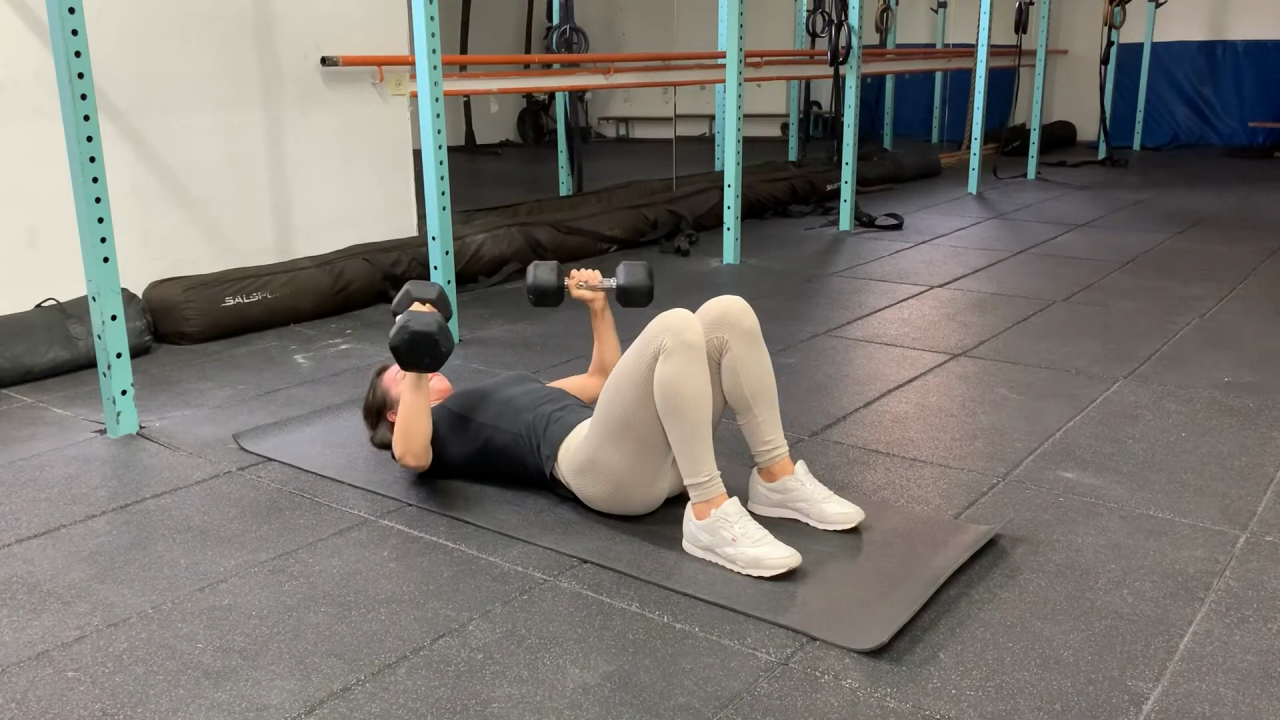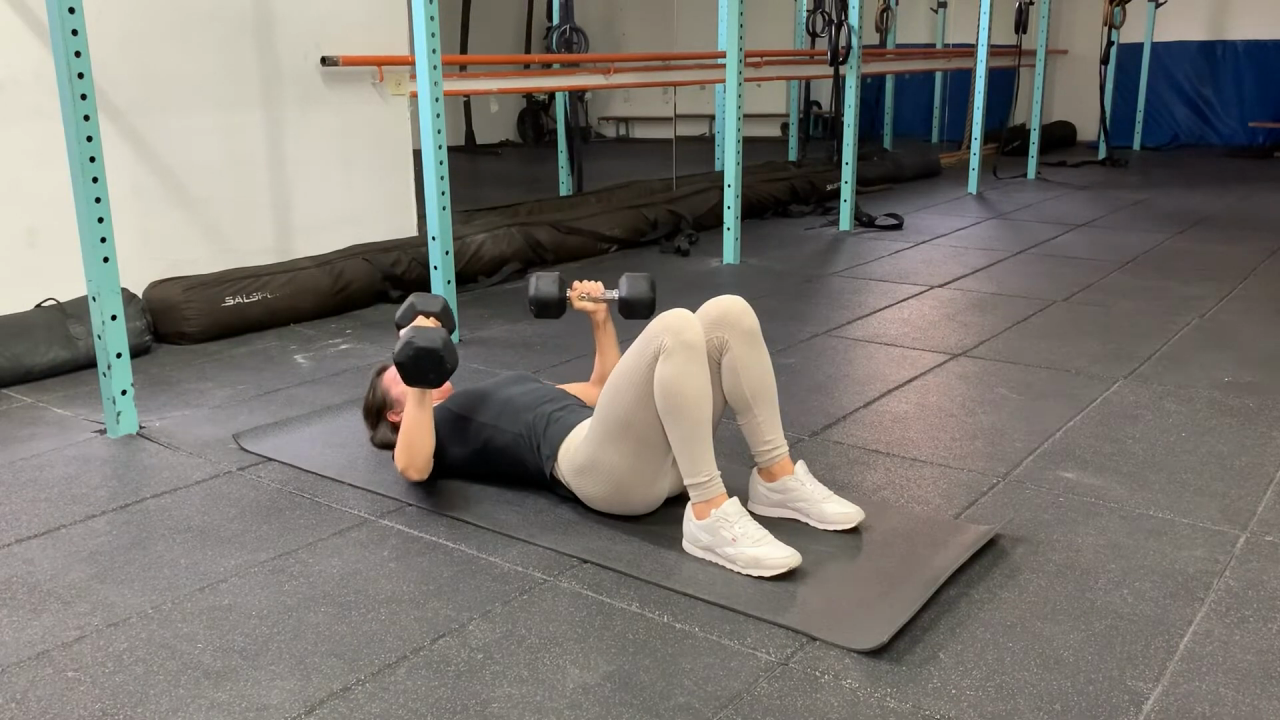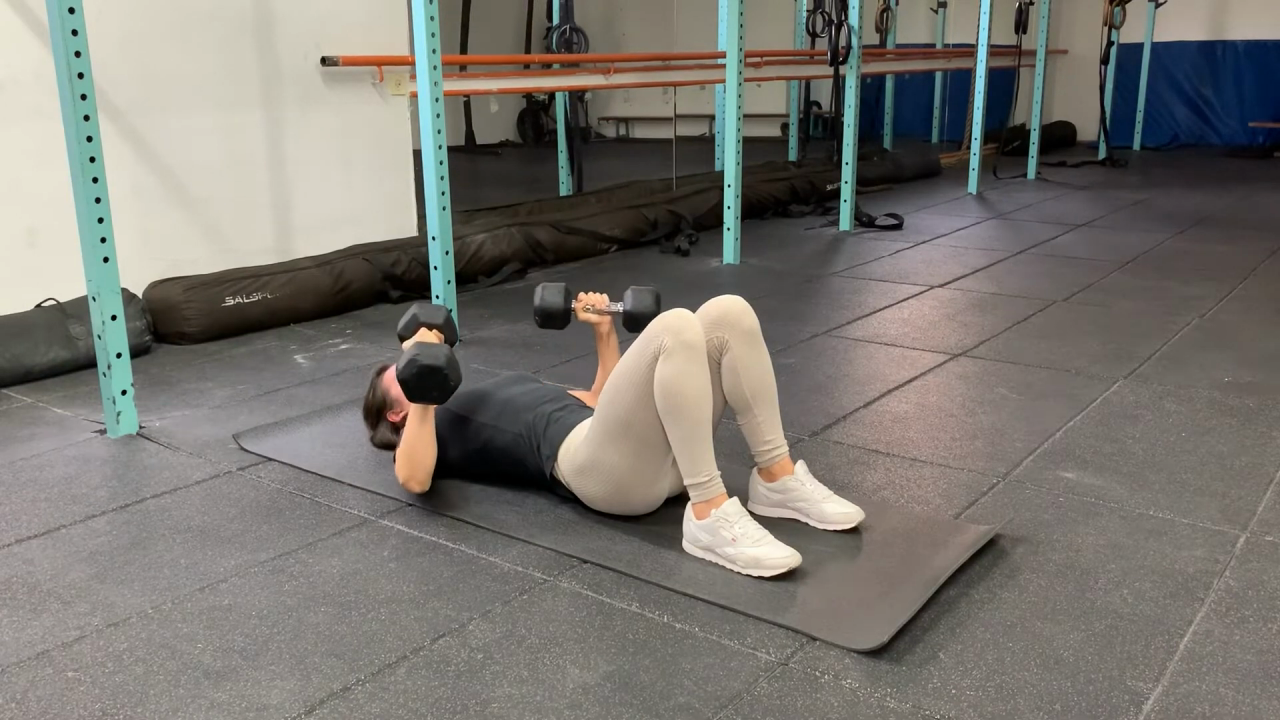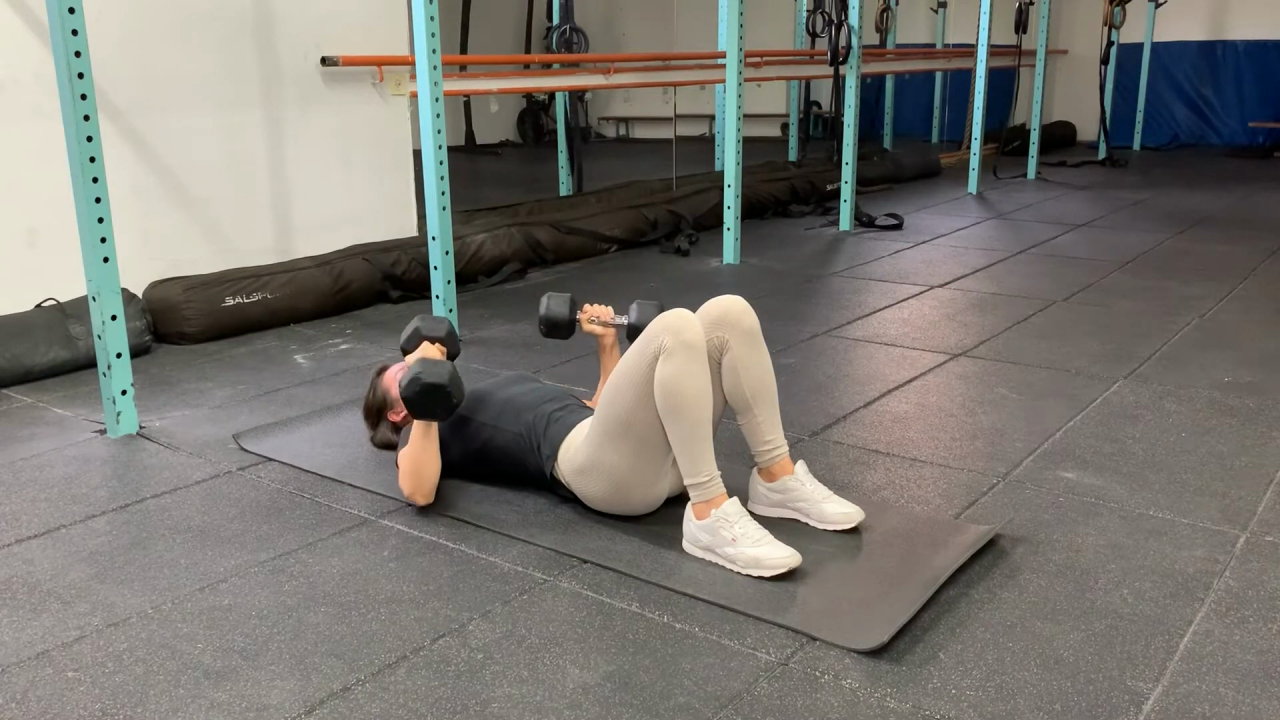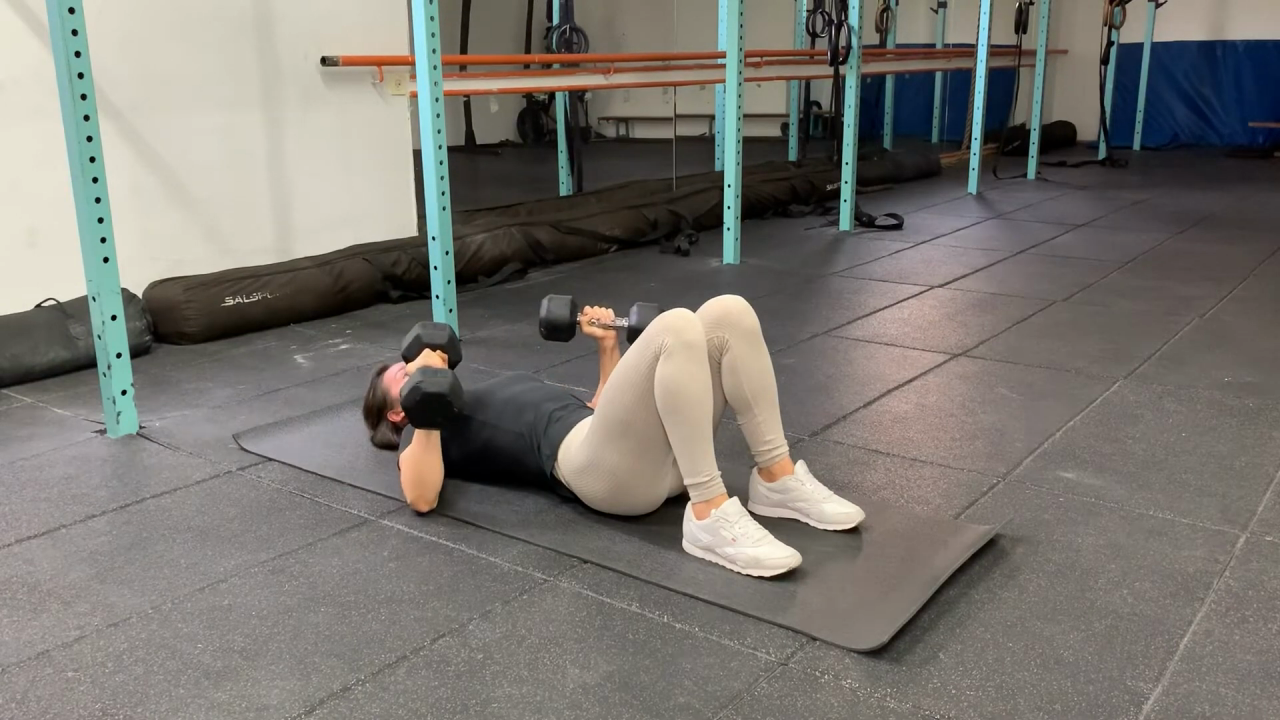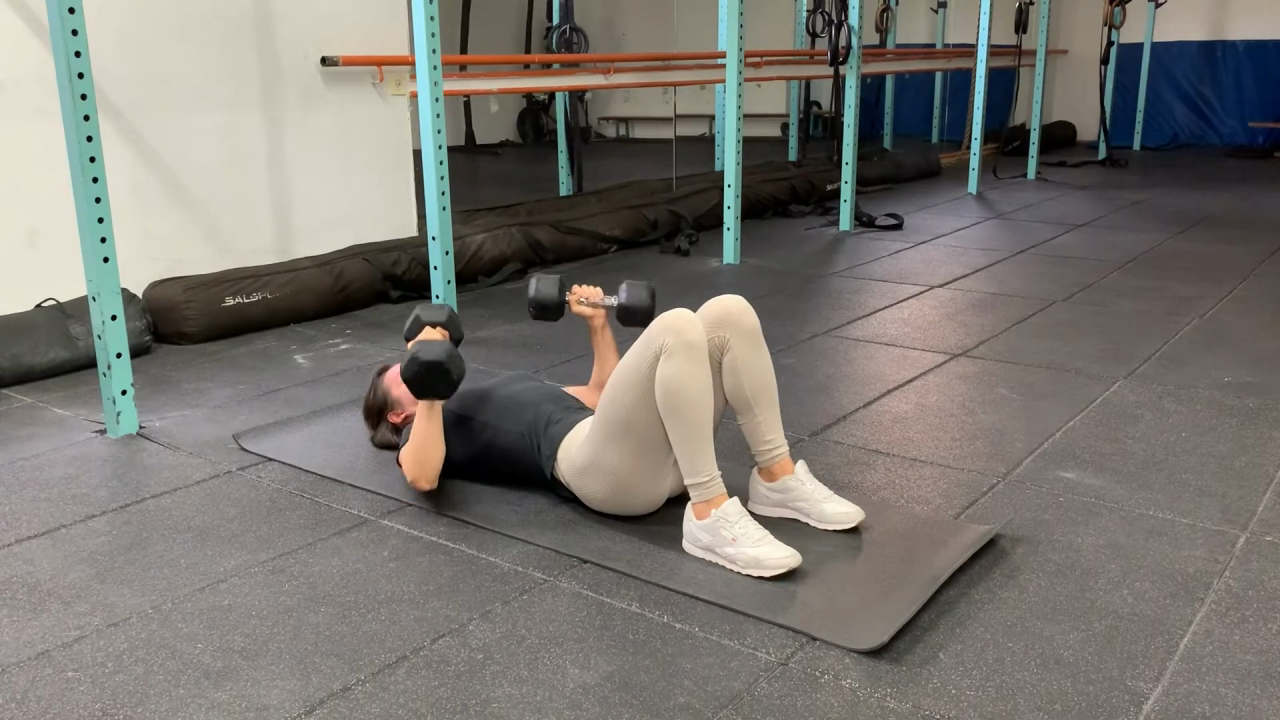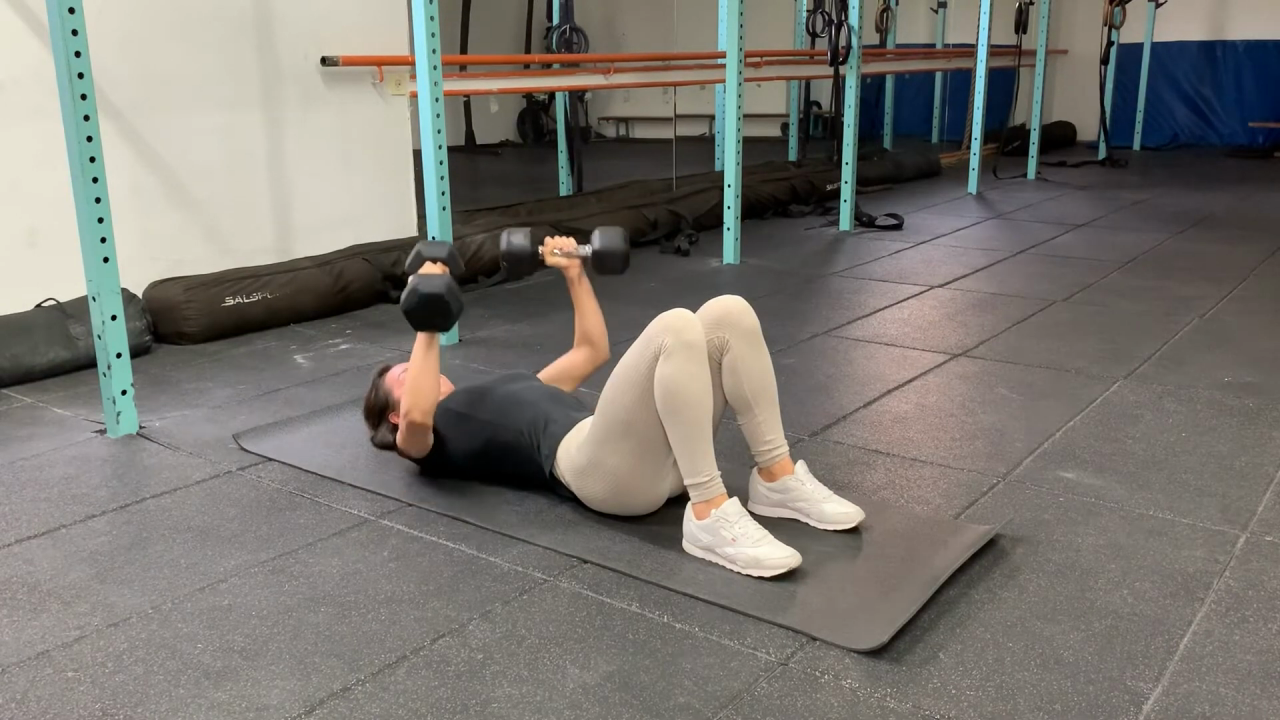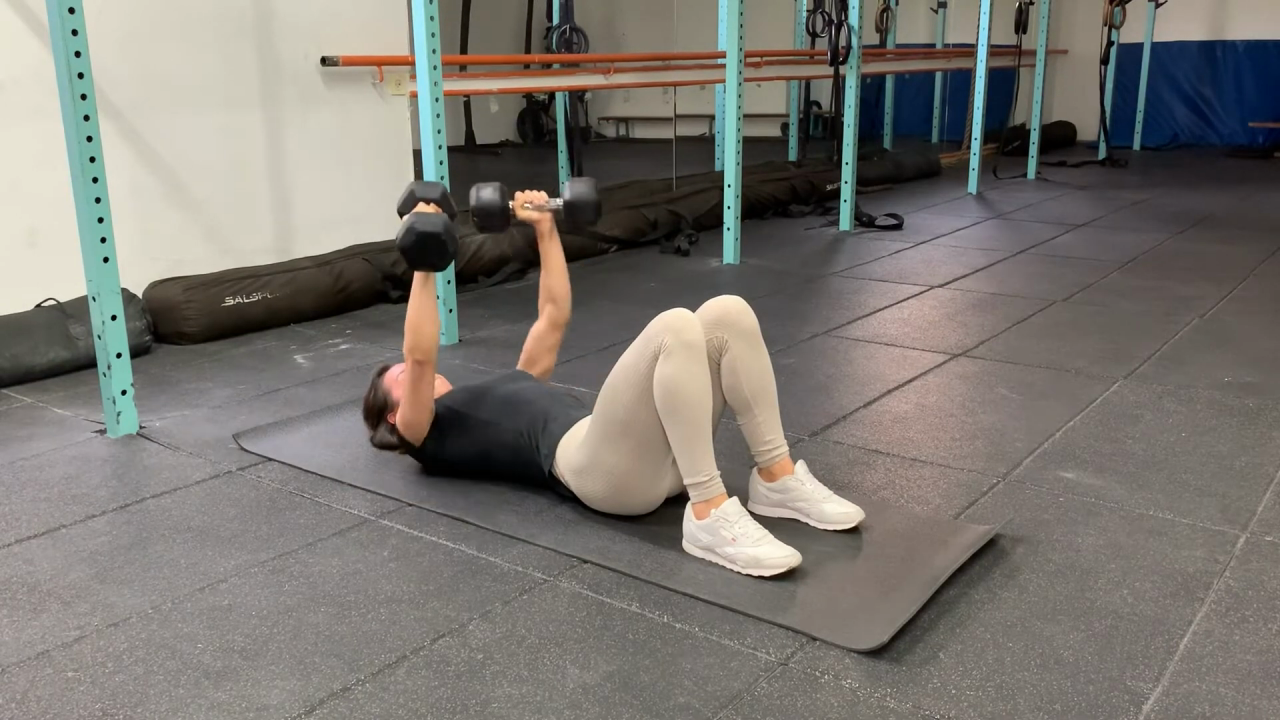
dt=0.2s
person 1, frame 1
left shoulder: (493, 395)
right shoulder: (431, 429)
left elbow: (602, 379)
right elbow: (411, 455)
left wrist: (597, 307)
left hip: (653, 450)
right hip: (595, 463)
left knee: (728, 312)
right knee: (674, 327)
left ankle: (778, 480)
right ankle: (710, 516)
person 1, frame 2
left shoulder: (495, 392)
right shoulder: (429, 425)
left elbow: (603, 388)
right elbow: (413, 468)
left wrist: (600, 319)
left hip: (653, 451)
right hip: (595, 464)
left knee: (728, 312)
right knee: (674, 327)
left ankle: (778, 479)
right ankle: (710, 515)
person 1, frame 3
left shoulder: (499, 389)
right shoulder: (428, 427)
left elbow: (604, 397)
right elbow: (415, 479)
left wrist: (604, 331)
left hip: (653, 451)
right hip: (595, 465)
left knee: (728, 312)
right knee: (675, 327)
left ankle: (778, 480)
right ankle: (710, 516)
person 1, frame 4
left shoulder: (494, 393)
right shoulder: (424, 431)
right elbow: (418, 491)
left wrist: (607, 343)
left hip: (654, 451)
right hip: (596, 465)
left knee: (728, 313)
right knee: (675, 327)
left ankle: (778, 480)
right ankle: (710, 516)
person 1, frame 5
left shoulder: (495, 395)
right shoulder: (423, 432)
right elbow: (422, 497)
left wrist: (607, 346)
left hip: (653, 451)
right hip: (598, 466)
left knee: (729, 313)
right knee: (676, 327)
left ankle: (778, 479)
right ankle: (710, 516)
person 1, frame 6
left shoulder: (492, 395)
right shoulder: (423, 429)
left elbow: (603, 392)
right elbow: (423, 478)
left wrist: (598, 325)
left hip: (652, 451)
right hip: (596, 465)
left knee: (729, 313)
right knee: (676, 327)
left ankle: (779, 480)
right ankle: (711, 517)
person 1, frame 7
left shoulder: (509, 386)
right shoulder: (429, 433)
left elbow: (593, 350)
right elbow: (418, 415)
left wrist: (575, 274)
right wrist: (425, 325)
left hip: (653, 451)
right hip: (596, 465)
left knee: (729, 311)
right knee: (675, 328)
left ankle: (778, 480)
right ankle: (710, 516)
person 1, frame 8
left shoulder: (508, 386)
right shoulder: (431, 436)
left elbow: (554, 313)
right elbow: (421, 354)
left wrist: (545, 230)
right wrist: (423, 263)
left hip: (653, 453)
right hip: (597, 466)
left knee: (727, 312)
right knee: (674, 327)
left ankle: (777, 481)
right ankle: (710, 517)
